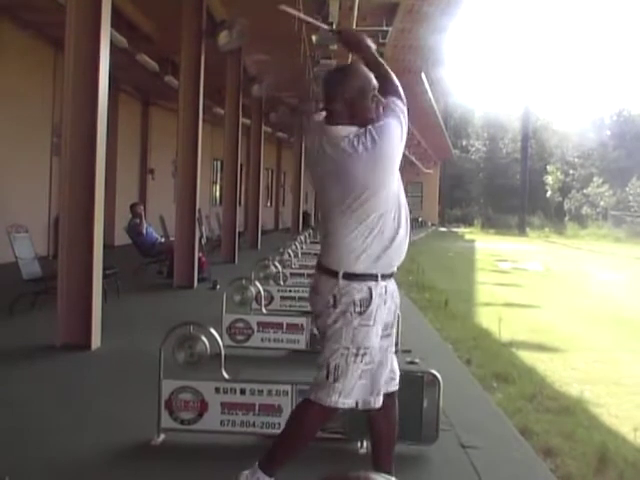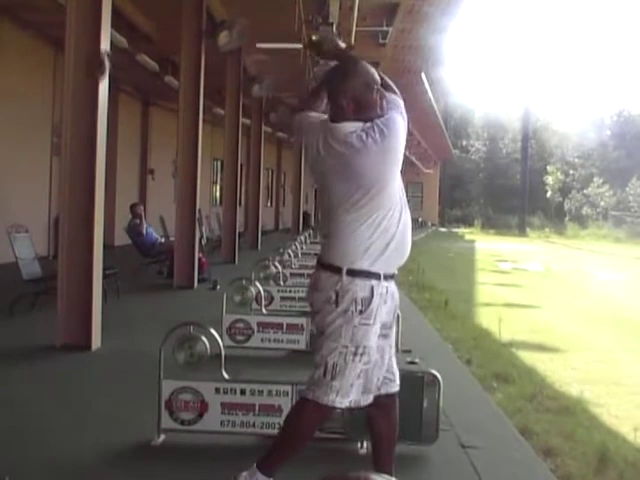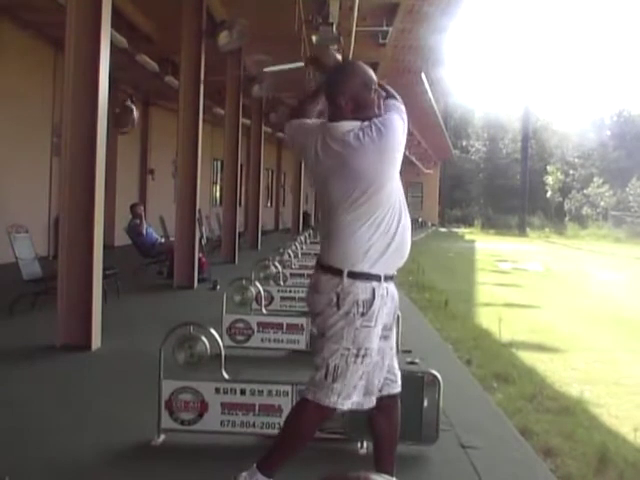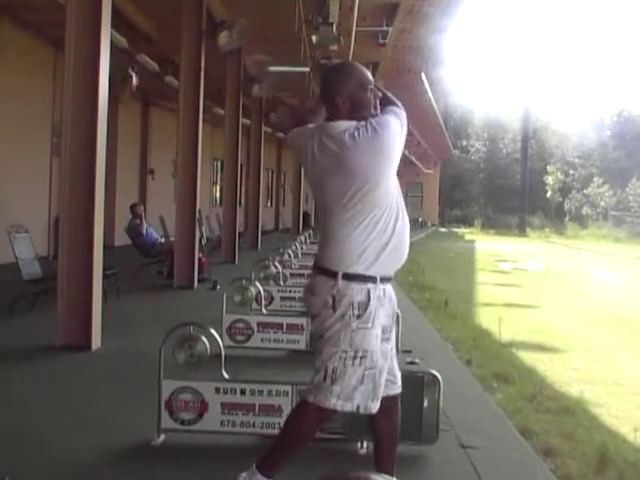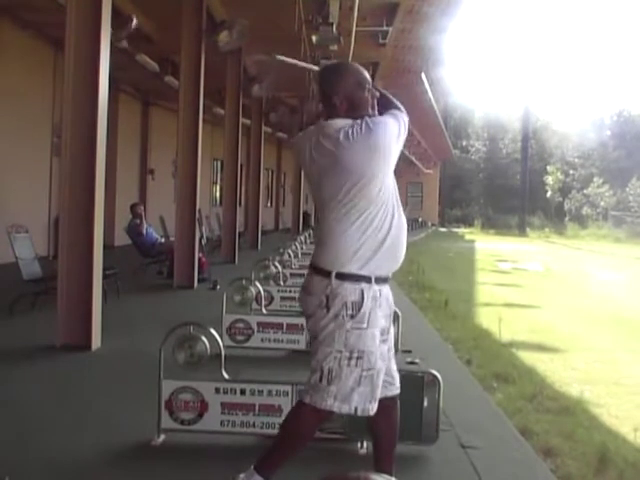
dt=0.1s
person 1, frame 1
left shoulder: (320, 135)
right shoulder: (376, 147)
right elbow: (395, 100)
right wrist: (369, 53)
left hip: (373, 284)
right hip: (357, 290)
left knee: (384, 387)
right knee: (330, 395)
person 1, frame 2
left shoulder: (319, 134)
right shoulder: (384, 136)
left elbow: (308, 107)
right elbow: (394, 95)
left wrist: (336, 70)
right wrist: (344, 56)
left hip: (372, 286)
right hip: (354, 287)
left knee: (384, 386)
right knee: (326, 393)
person 1, frame 3
left shoulder: (315, 140)
right shoulder: (383, 137)
left elbow: (293, 119)
right elbow: (395, 100)
left wrist: (327, 83)
right wrist: (343, 76)
left hip: (369, 288)
right hip: (355, 291)
left knee: (386, 390)
right knee: (328, 395)
person 1, frame 4
left shoulder: (313, 141)
right shoulder: (379, 136)
left elbow: (293, 131)
right elbow: (398, 108)
left wrist: (326, 92)
right wrist: (374, 92)
left hip: (370, 289)
right hip: (352, 292)
left knee: (386, 389)
right knee: (328, 397)
person 1, frame 5
left shoulder: (313, 141)
right shoulder: (374, 136)
right elbow: (400, 112)
right wrist: (361, 86)
left hip: (366, 290)
right hip: (347, 292)
left knee: (385, 390)
right knee: (325, 398)
